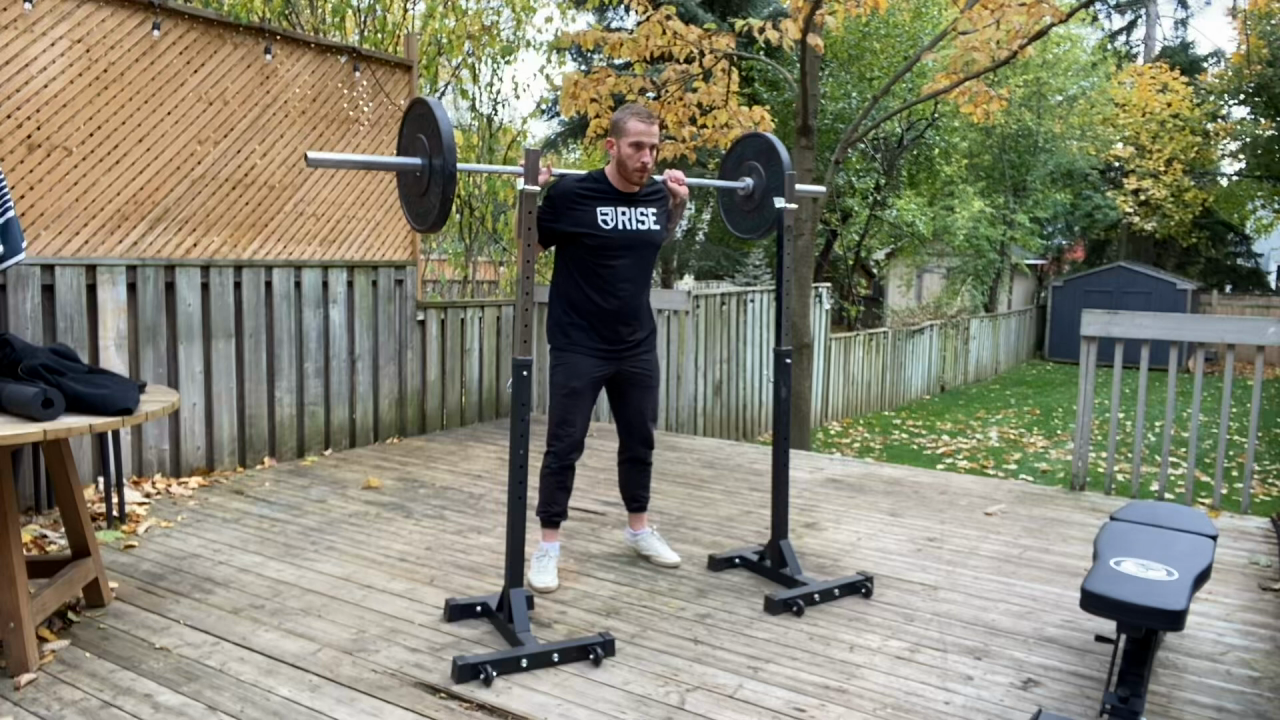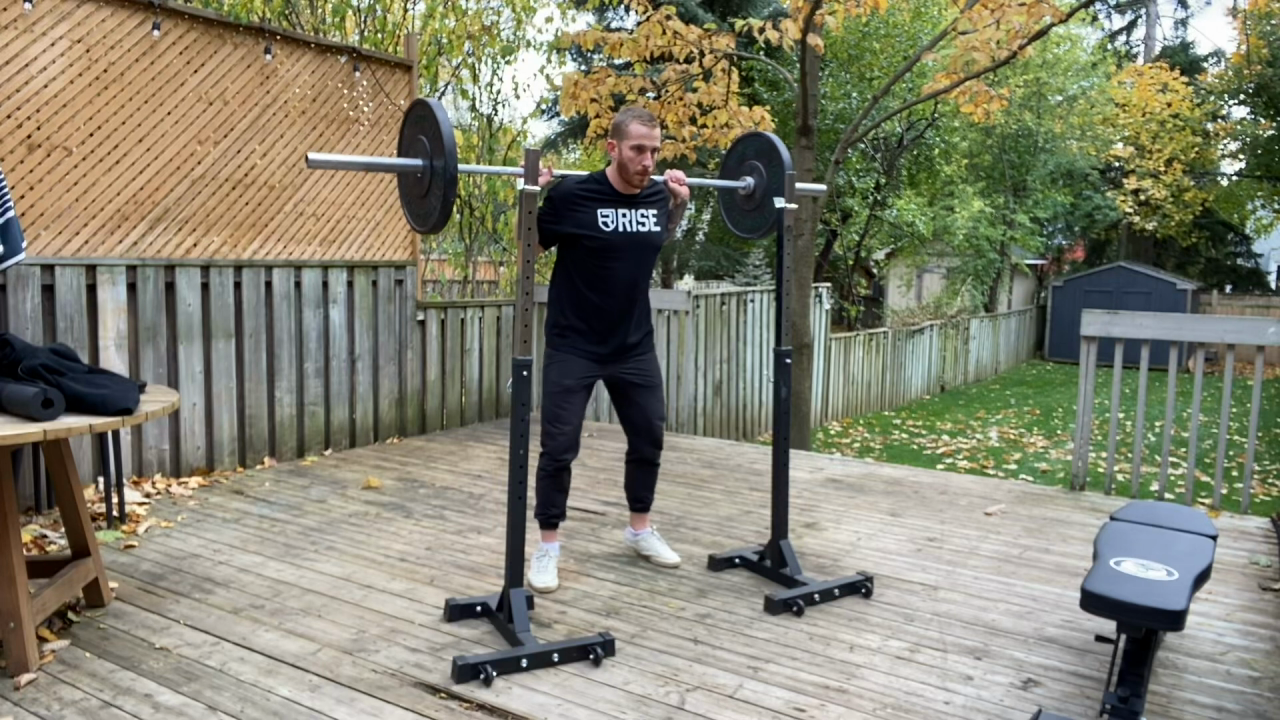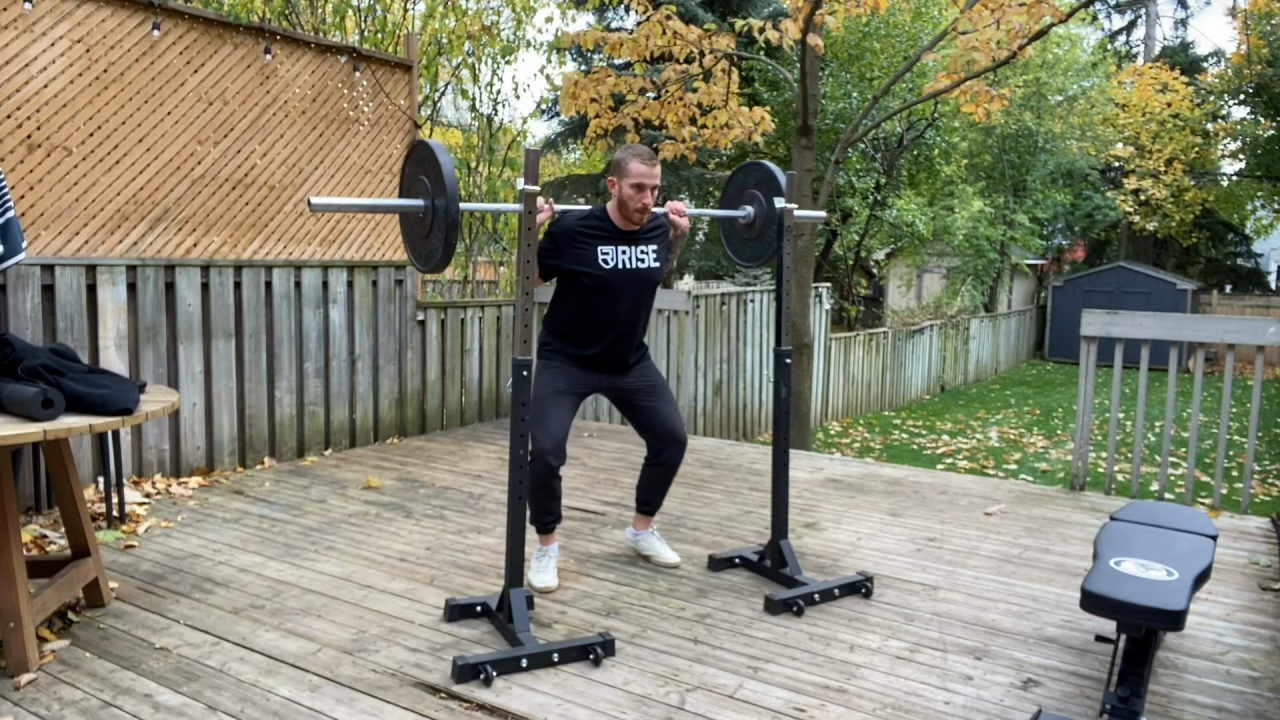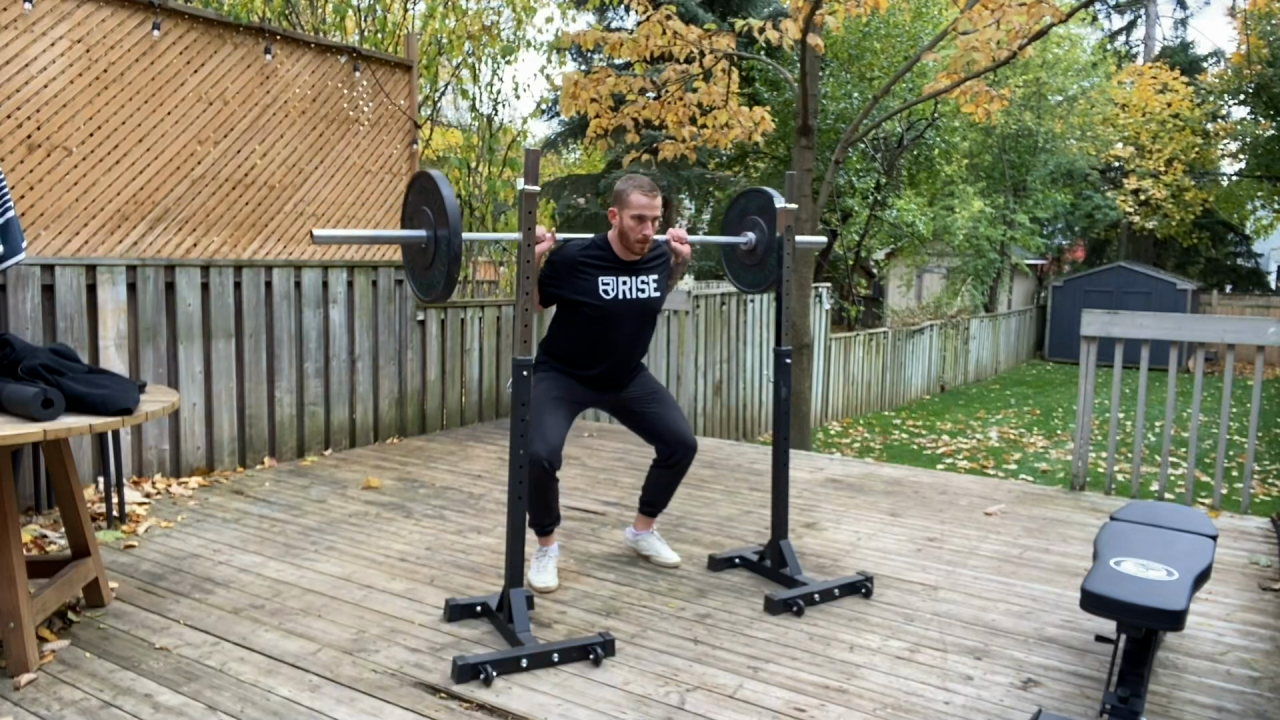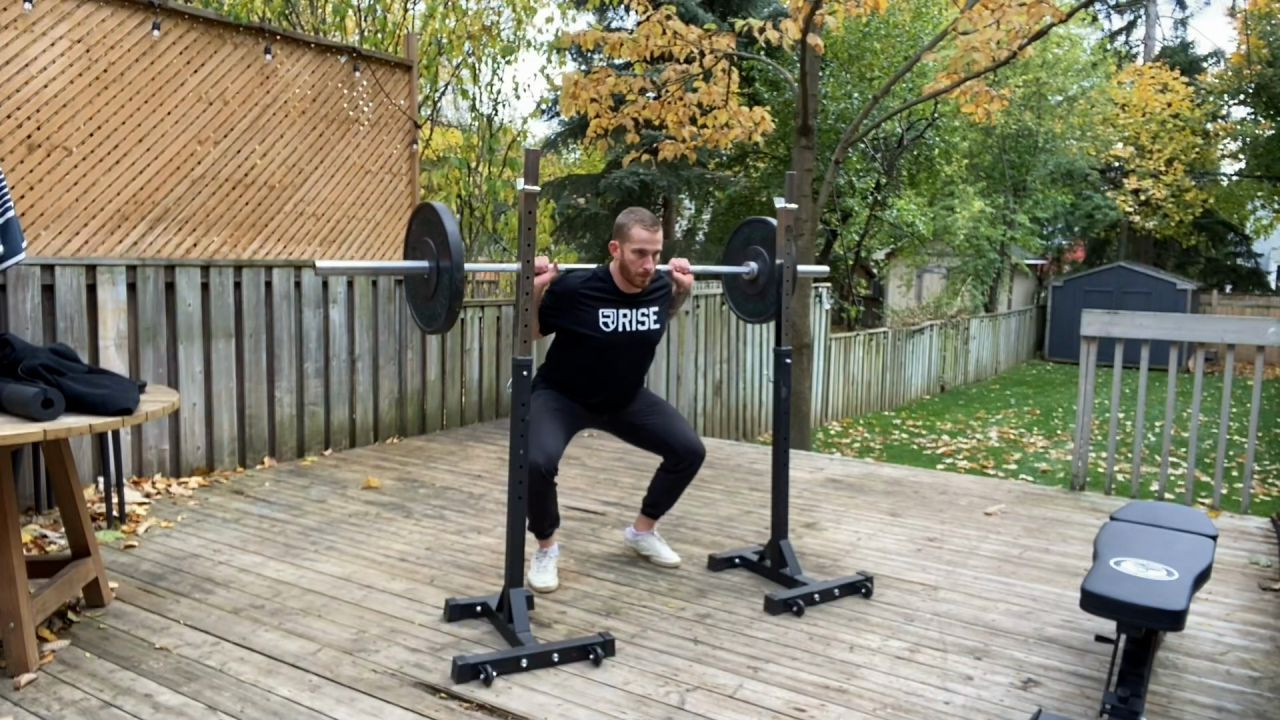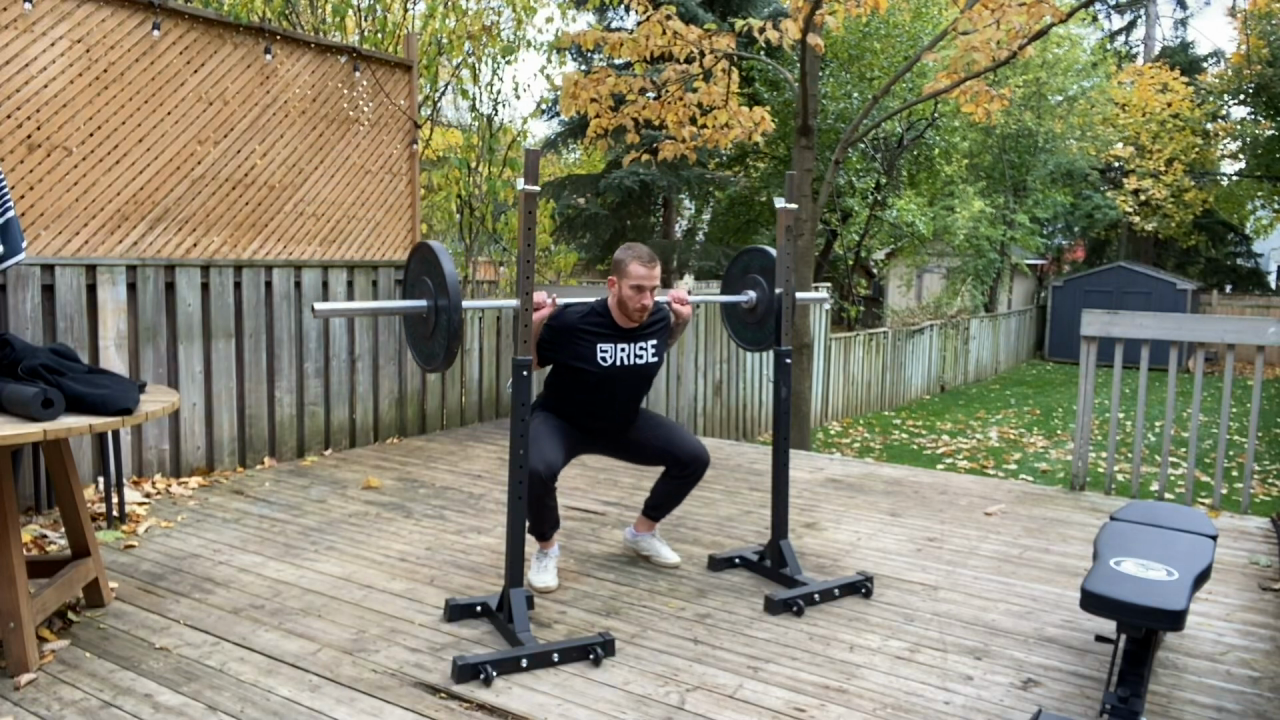
dt=0.5s
person 1, frame 1
left shoulder: (657, 197)
right shoulder: (572, 194)
left wrist: (678, 203)
left hip: (637, 344)
right hip: (579, 345)
left knee: (640, 441)
right knee: (565, 446)
left ankle: (639, 529)
right ankle: (547, 546)
person 1, frame 2
left shoulder: (658, 197)
right shoulder: (573, 195)
left wrist: (680, 203)
left hip: (634, 344)
right hip: (574, 346)
left knee: (649, 438)
right knee: (559, 446)
left ankle: (640, 530)
right ankle: (547, 546)
person 1, frame 3
left shoulder: (657, 229)
right shoulder: (573, 230)
left wrist: (679, 233)
left hip: (630, 360)
right hip: (567, 359)
left knee: (671, 439)
right knee: (546, 451)
left ankle: (641, 530)
right ankle: (546, 547)
person 1, frame 4
left shoulder: (658, 256)
right shoulder: (574, 258)
right elbow: (529, 304)
left wrist: (681, 261)
right wrist: (533, 260)
left hip: (627, 376)
right hip: (564, 374)
left knee: (681, 443)
right knee: (541, 454)
left ankle: (642, 530)
right ankle: (546, 547)
person 1, frame 5
left shoulder: (659, 286)
right shoulder: (575, 288)
right elbow: (528, 332)
left wrist: (683, 289)
right wrist: (535, 289)
left hip: (626, 397)
right hip: (563, 395)
left knee: (689, 449)
right knee: (538, 462)
left ankle: (642, 531)
right ankle: (546, 548)
person 1, frame 6
left shoulder: (658, 318)
right shoulder: (573, 322)
left wrist: (681, 320)
right wrist: (534, 324)
left hip: (624, 421)
right hip: (561, 420)
left knee: (693, 457)
right knee: (537, 468)
left ankle: (642, 532)
right ankle: (546, 549)
